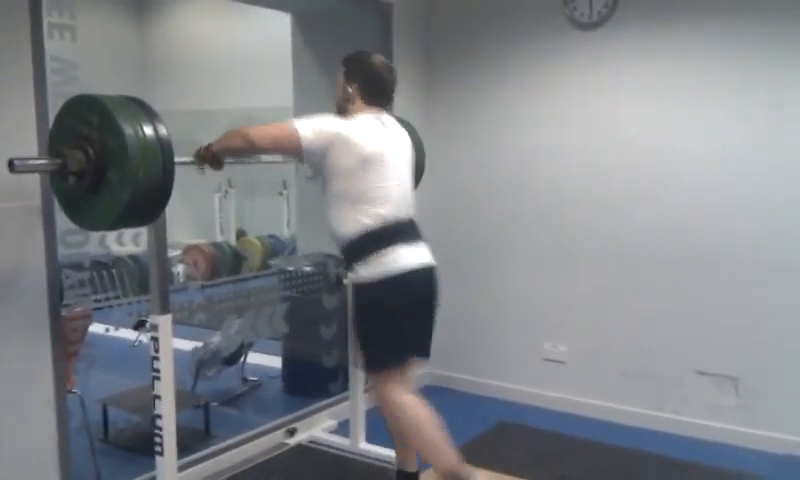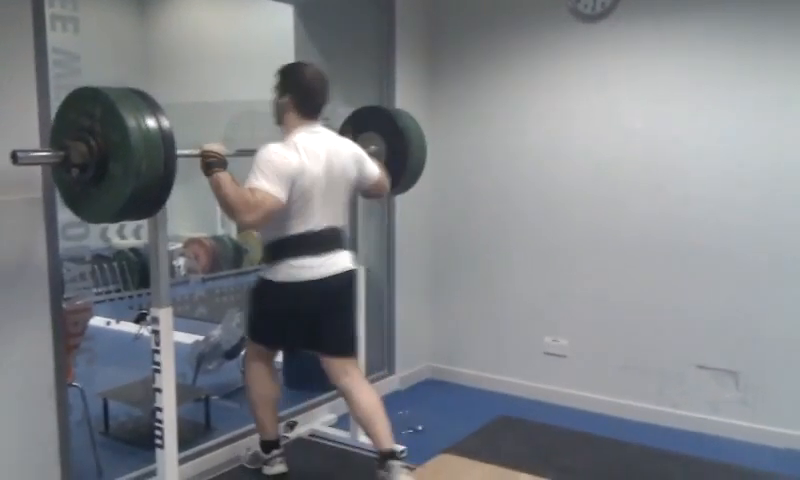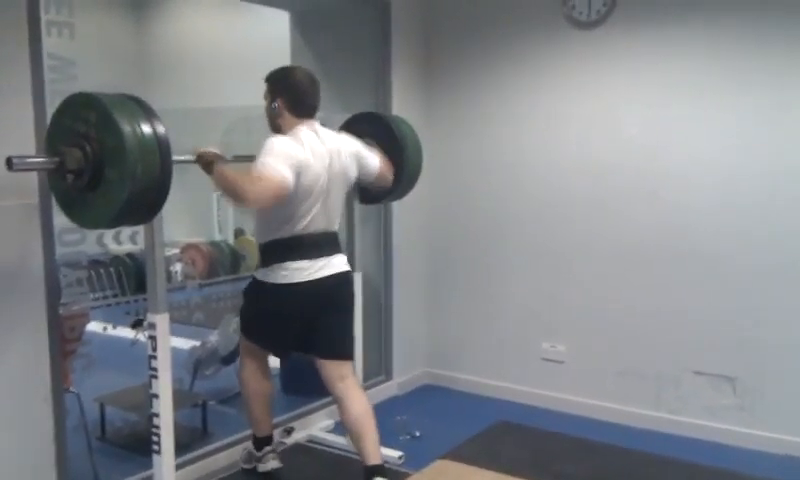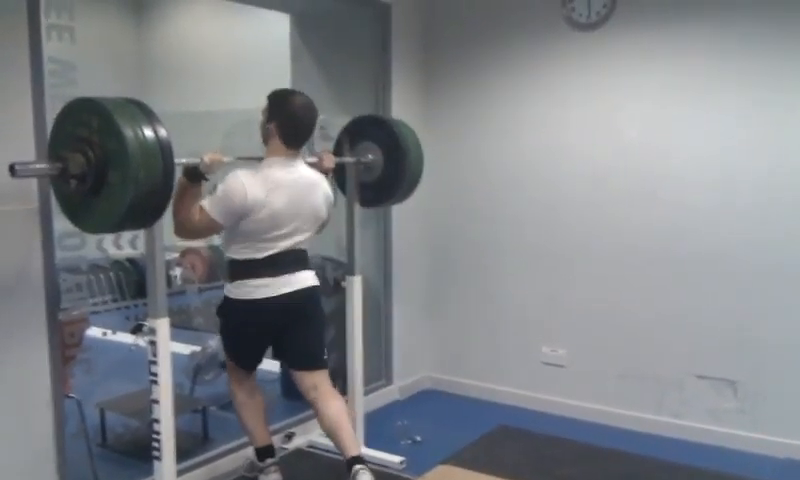
dt=0.5s
person 1, frame 1
left shoulder: (335, 132)
right shoulder: (395, 133)
left elbow: (253, 137)
left wrist: (211, 152)
left hip: (382, 276)
right hip: (418, 268)
left knee: (389, 388)
right knee: (394, 379)
person 1, frame 2
left shoulder: (279, 155)
right shoulder: (347, 148)
left elbow: (249, 214)
right elbow: (382, 186)
left wrist: (216, 168)
left hip: (290, 279)
right hip: (338, 272)
left knee: (258, 358)
right knee: (347, 374)
person 1, frame 3
left shoulder: (283, 148)
right shoulder: (346, 145)
left elbow: (258, 196)
right elbow: (386, 175)
left wrist: (215, 166)
left hip: (284, 281)
right hip: (334, 276)
left knee: (252, 356)
right knee: (342, 380)
person 1, frame 4
left shoulder: (243, 185)
right shoulder: (320, 186)
left elbow: (187, 226)
left wrist: (193, 177)
left hip: (251, 299)
right hip: (302, 292)
left knee: (240, 376)
right knee: (318, 388)
